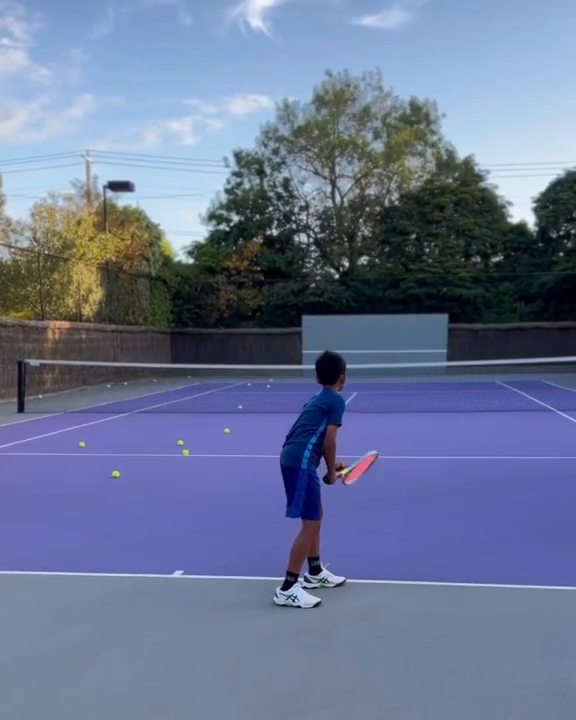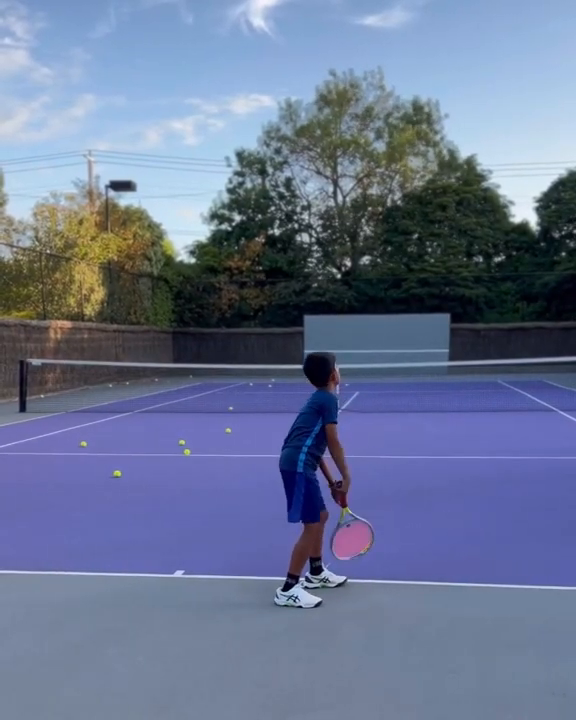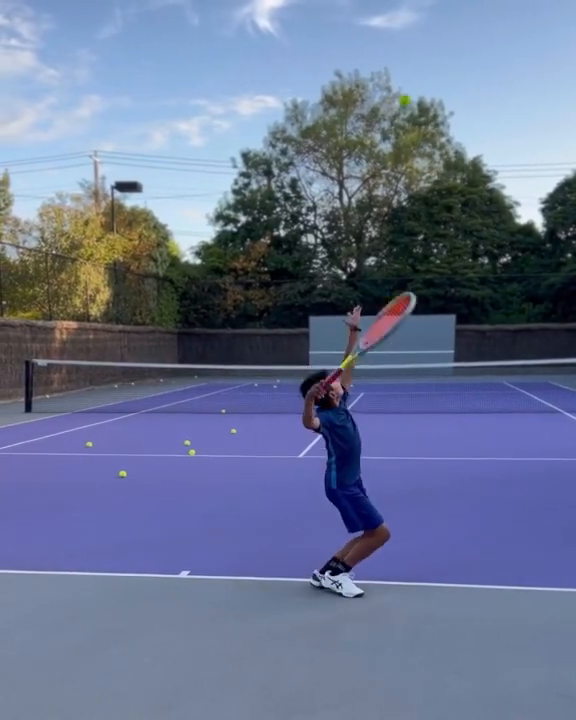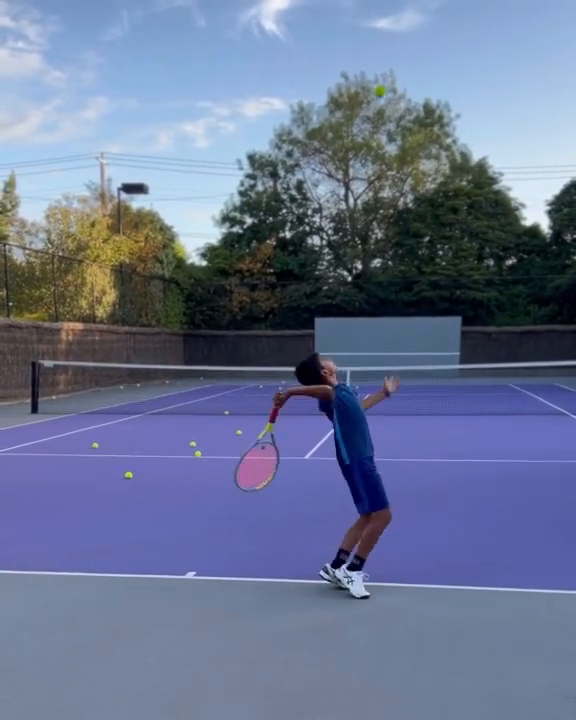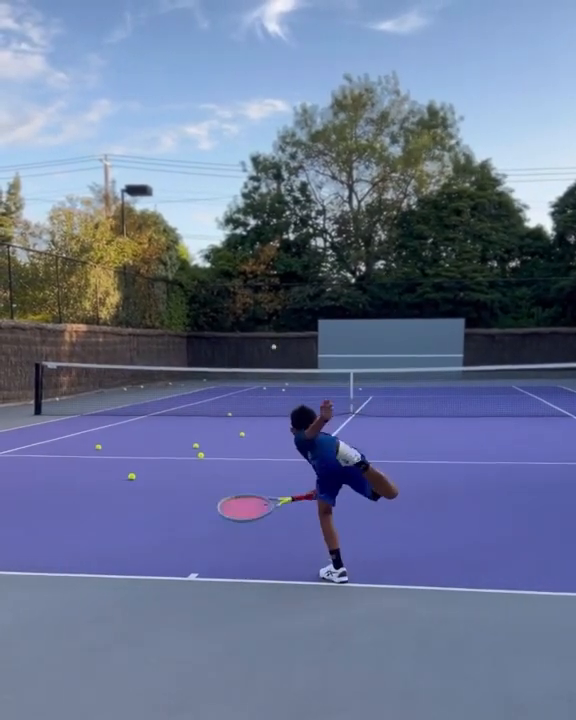
dt=0.5s
person 1, frame 1
left shoulder: (318, 399)
right shoulder: (337, 400)
right elbow: (329, 442)
left wrist: (331, 465)
right wrist: (331, 471)
left hip: (293, 459)
right hip: (301, 463)
left knee: (315, 516)
right knee: (310, 524)
left ankle: (315, 572)
right ankle: (287, 588)
person 1, frame 2
left shoulder: (319, 398)
right shoulder: (328, 400)
right elbow: (333, 442)
left wrist: (332, 479)
right wrist: (345, 476)
left hip: (300, 464)
right hip: (299, 467)
left knee: (320, 517)
right knee: (312, 526)
left ankle: (316, 573)
right ankle: (288, 589)
person 1, frame 3
left shoulder: (341, 405)
right shoulder: (327, 417)
right elbow: (308, 422)
left wrist: (354, 330)
right wrist: (310, 397)
left hip: (351, 482)
right hip: (342, 486)
left knee: (369, 533)
right knee: (380, 533)
left ankle: (327, 572)
right ankle: (337, 573)
person 1, frame 4
left shoulder: (343, 390)
right shoulder: (328, 393)
left elbow: (362, 404)
right elbow: (321, 390)
left wrist: (384, 392)
right wrist: (289, 392)
left hip: (357, 459)
right hip: (356, 460)
left knee: (367, 518)
right knee: (382, 515)
left ankle: (337, 566)
right ankle: (351, 570)
person 1, frame 5
left shoulder: (302, 438)
right shoulder: (325, 437)
left elbow: (312, 430)
left wrist: (323, 418)
right wrist: (318, 489)
left hip: (328, 465)
left knee: (324, 513)
right knee: (390, 492)
left ankle: (337, 567)
right ankle: (356, 462)
